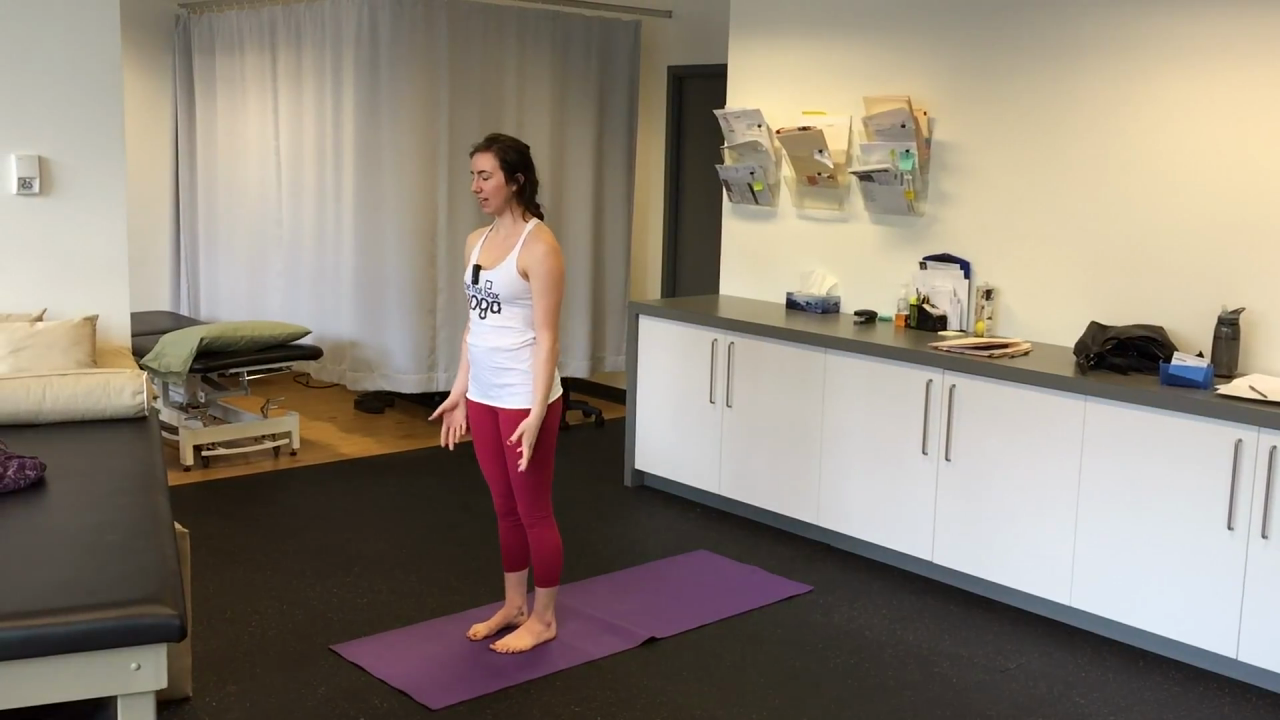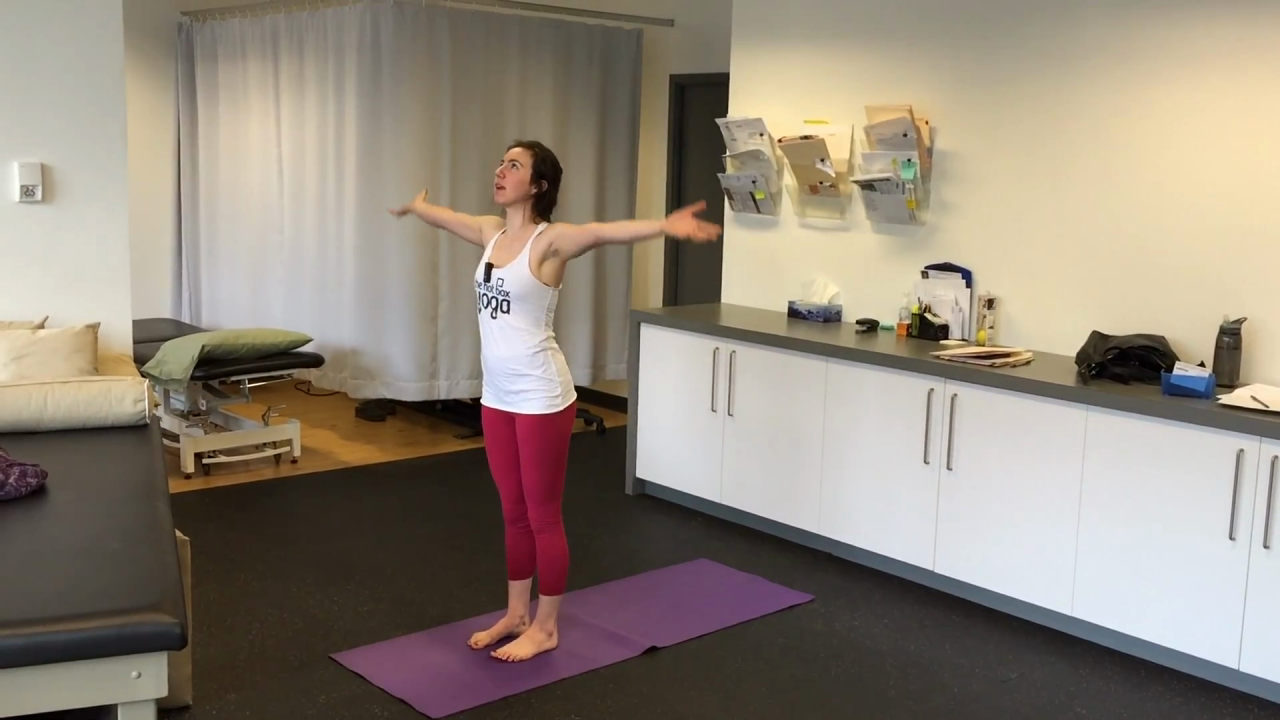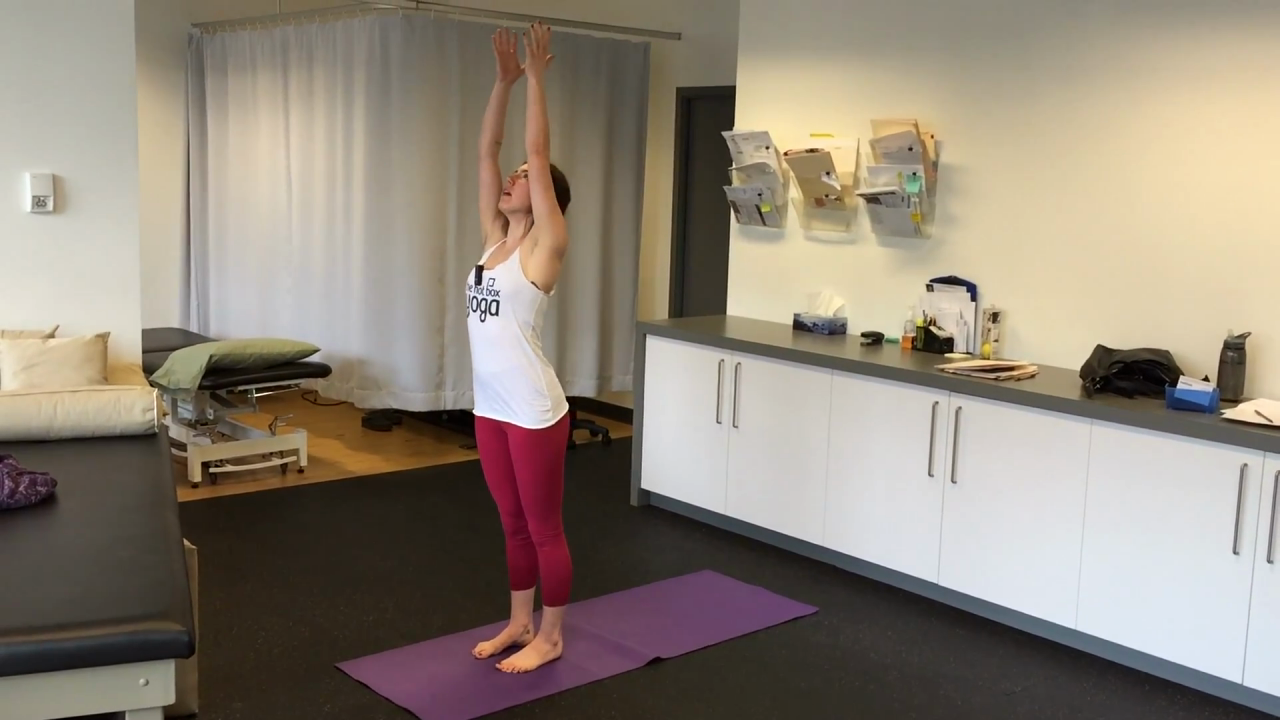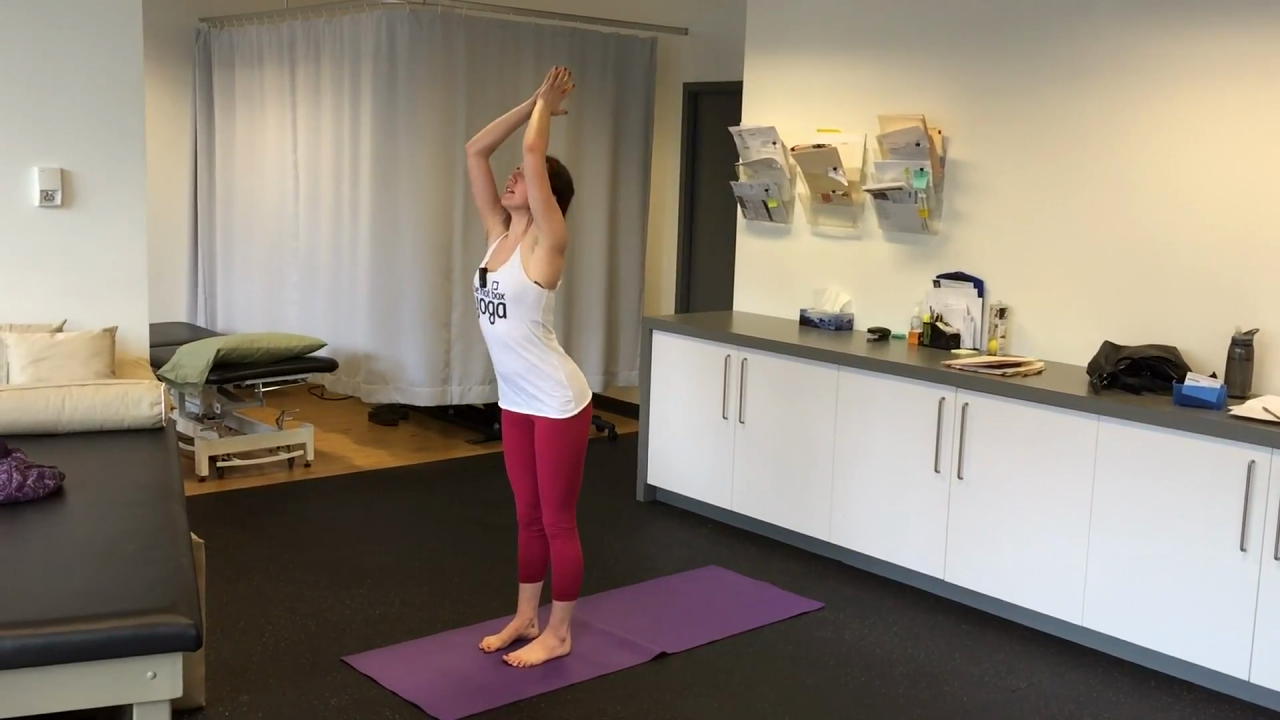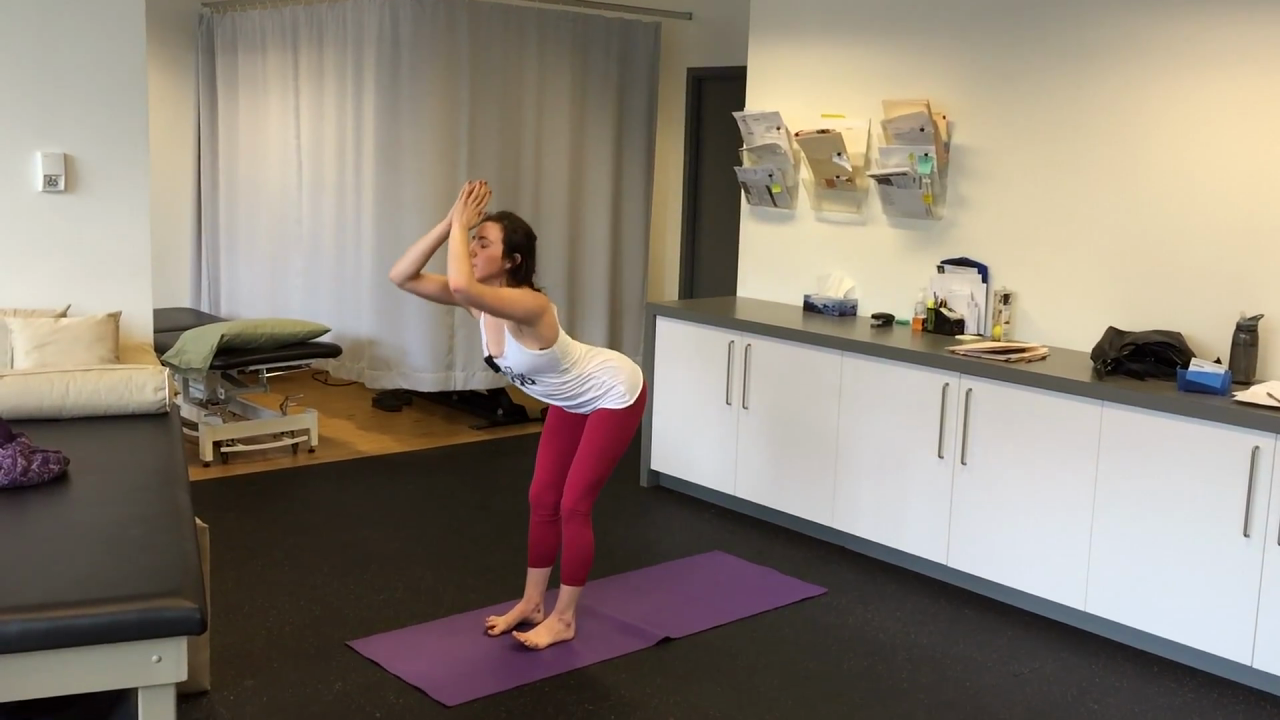
dt=1s
person 1, frame 1
left shoulder: (539, 245)
right shoulder: (476, 241)
left elbow: (547, 338)
left wrist: (537, 415)
right wrist: (460, 391)
left hip: (524, 398)
right hip: (485, 396)
left knee: (534, 511)
right knee: (506, 509)
left ankle: (543, 618)
right ankle: (513, 605)
person 1, frame 2
left shoulder: (550, 240)
right shoulder: (490, 232)
left elbow: (604, 232)
right elbow: (445, 217)
left wrist: (662, 226)
right wrist: (416, 206)
left hip: (541, 399)
right hip: (497, 397)
left knee: (543, 516)
right knee: (513, 514)
left ankle: (545, 626)
right ankle: (516, 614)
person 1, frame 3
left shoulder: (545, 246)
right shoulder: (495, 237)
left elbow: (538, 153)
right elbow: (488, 150)
left wrist: (535, 77)
right wrist: (502, 80)
left hip: (534, 413)
right hip: (491, 408)
left knee: (543, 529)
right knee: (513, 525)
left ankle: (550, 637)
right ankle: (519, 624)
person 1, frame 4
left shoulder: (546, 242)
right shoulder: (498, 234)
left elbow: (533, 155)
right elbow: (475, 151)
left wrist: (546, 106)
right wrist: (533, 103)
left hip: (557, 403)
right hip: (515, 402)
left knee: (557, 520)
right knee: (528, 517)
left ankle: (558, 634)
right ankle: (525, 619)
person 1, frame 5
left shoulder: (526, 305)
right shoulder: (479, 299)
left elbow: (460, 284)
right elbow: (402, 276)
left wrist: (463, 222)
right wrist: (452, 221)
left hip: (614, 394)
right hip: (571, 401)
left knee: (573, 505)
right knee: (542, 500)
left ankle: (563, 618)
right ankle: (531, 603)
